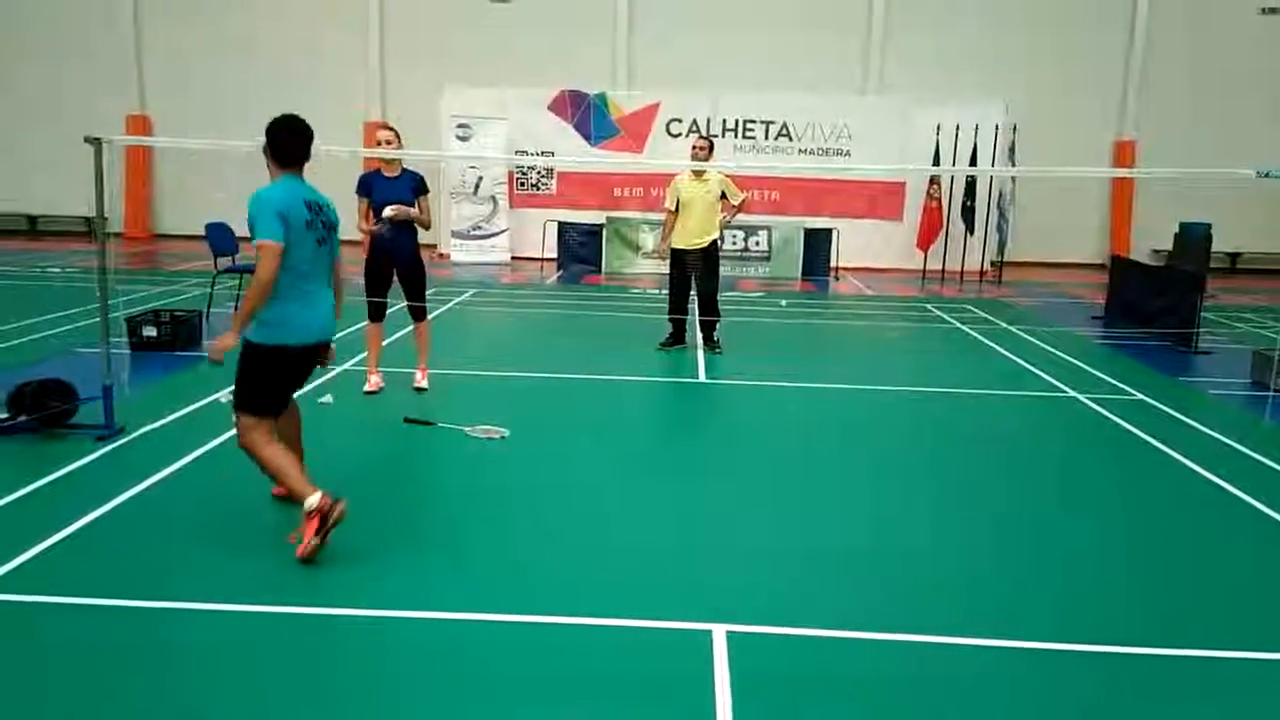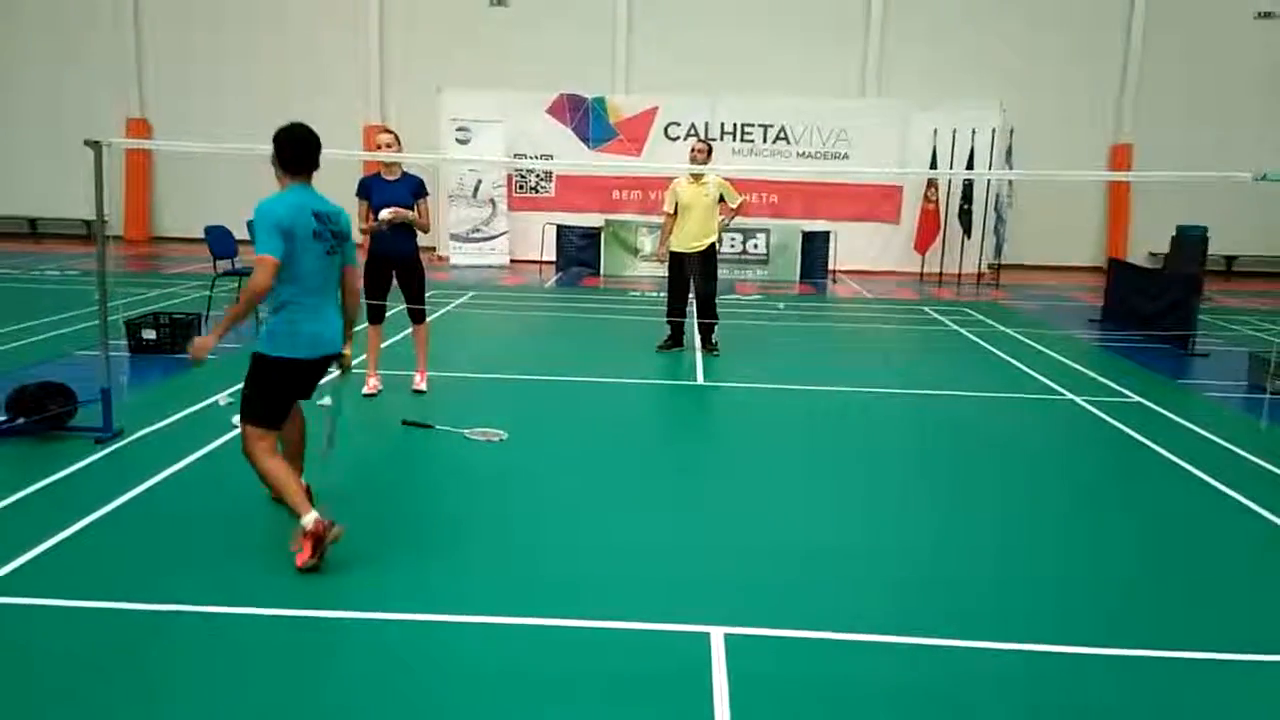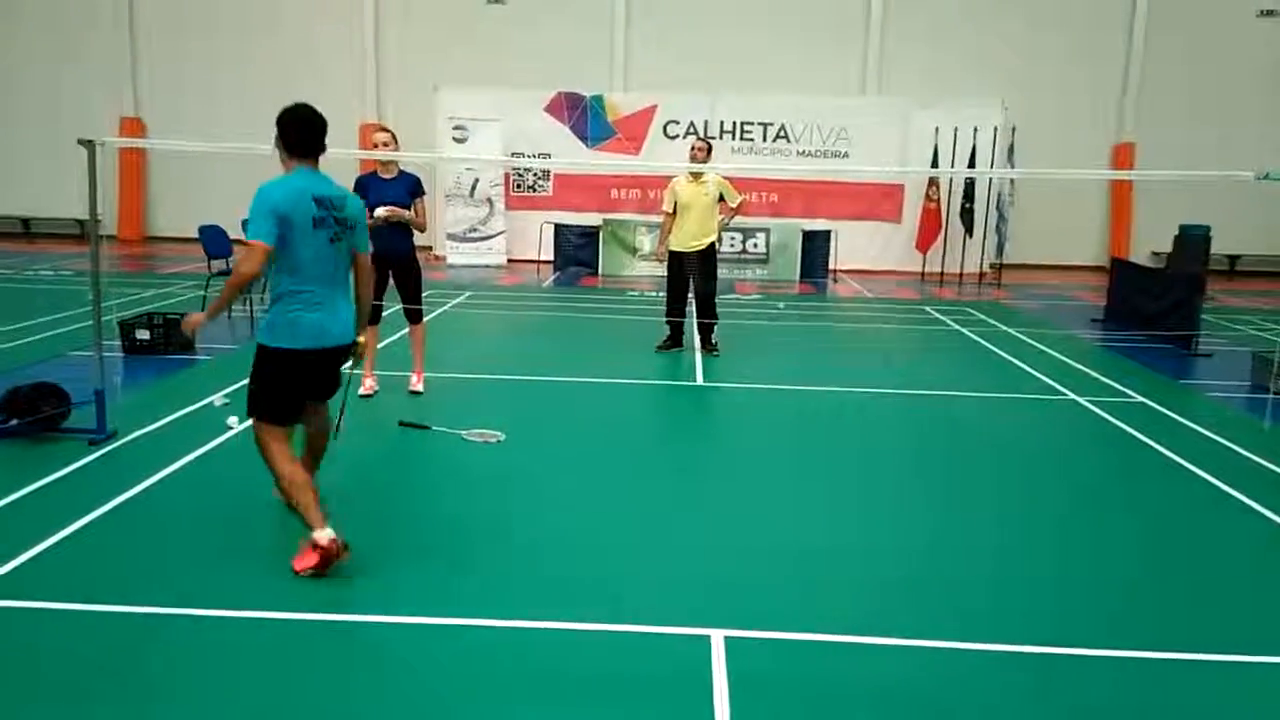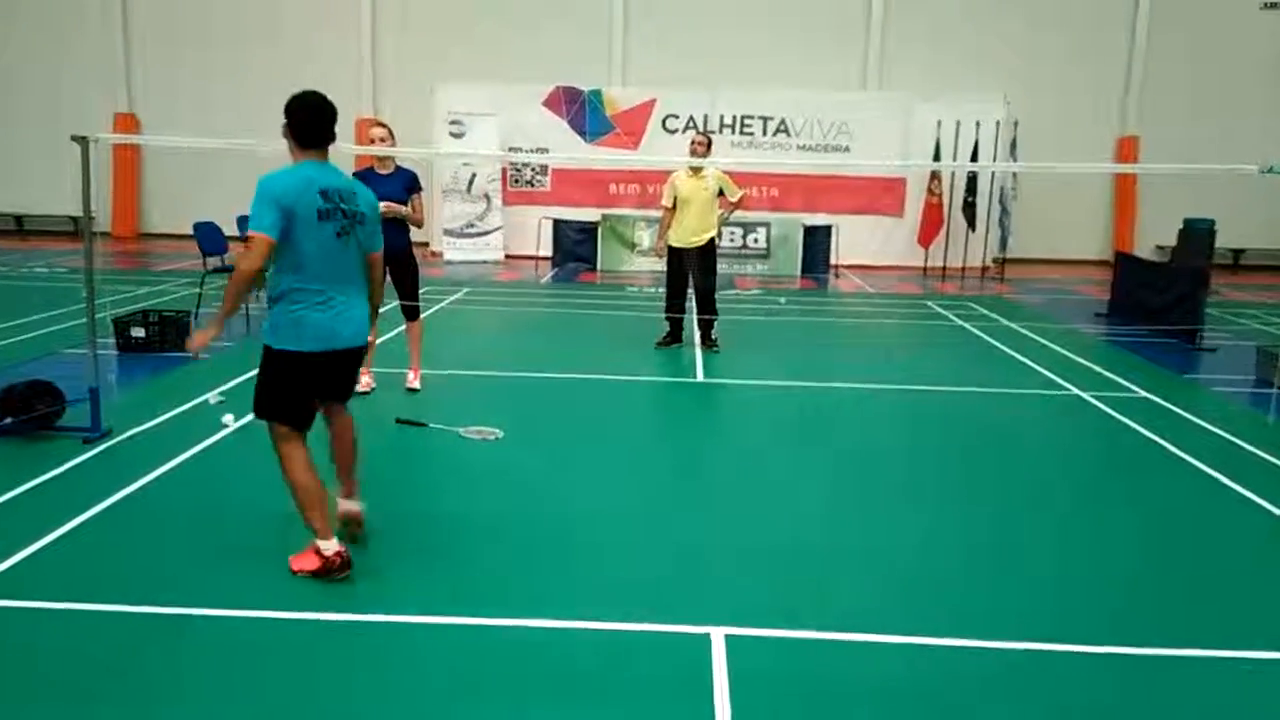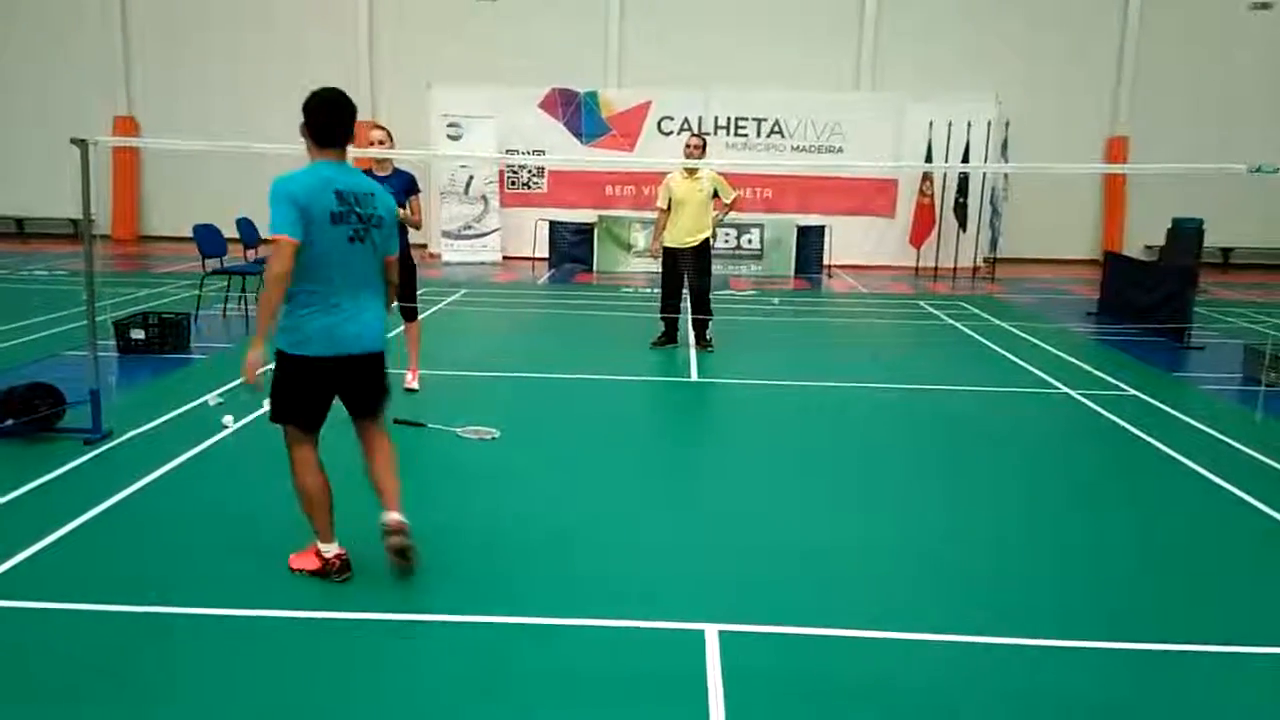
dt=0.1s
person 1, frame 1
left shoulder: (269, 199)
right shoulder: (325, 205)
left elbow: (268, 269)
left wrist: (233, 331)
left hip: (276, 331)
right hip: (316, 329)
left knee: (252, 431)
right knee: (280, 400)
left ankle: (315, 502)
right ankle: (295, 481)
person 1, frame 2
left shoulder: (275, 210)
right shoulder: (337, 216)
left elbow: (262, 283)
right elbow: (351, 288)
left wrist: (217, 333)
right wrist: (345, 343)
left hip: (285, 343)
right hip: (327, 341)
left knee: (256, 441)
right knee: (288, 406)
left ankle: (313, 522)
right ankle: (293, 487)
person 1, frame 3
left shoulder: (273, 194)
right shoulder: (349, 200)
left elbow: (250, 267)
right elbow: (365, 274)
left wrist: (208, 314)
right wrist: (360, 331)
left hip: (289, 334)
right hip: (338, 332)
left knee: (271, 436)
right knee: (314, 406)
left ankle: (323, 536)
right ankle: (304, 484)
person 1, frame 4
left shoulder: (276, 187)
right shoulder: (360, 194)
left elbow: (252, 263)
right elbow: (374, 272)
left wrist: (215, 327)
right wrist: (365, 326)
left hip: (295, 336)
right hip: (349, 334)
left knee: (288, 438)
right knee: (336, 410)
left ankle: (328, 547)
right ankle: (350, 502)
person 1, frame 5
left shoulder: (292, 187)
right shoulder: (378, 194)
left elbow: (281, 265)
left wrist: (258, 341)
left hip: (307, 341)
right hip: (365, 339)
left knee: (301, 442)
right knee: (373, 430)
left ankle: (328, 551)
right ankle: (394, 519)
person 2, frame 1
left shoulder: (415, 180)
right shoulder: (367, 180)
left elbow: (427, 223)
right elbow: (362, 221)
left wrist: (410, 214)
right wrist: (368, 229)
left hip: (409, 255)
right hip: (378, 255)
left knee: (418, 312)
right knee: (375, 314)
left ankle: (421, 370)
right ankle: (373, 373)
person 2, frame 2
left shoulder: (415, 182)
right shoulder: (367, 183)
left elbow: (426, 226)
right elbow: (361, 224)
left wrist: (408, 216)
right wrist: (370, 226)
left hip: (408, 257)
right hip: (377, 258)
left knee: (417, 314)
right knee: (374, 316)
left ankle: (420, 373)
right ankle: (372, 376)
person 2, frame 3
left shoulder: (411, 181)
right shoulder: (363, 182)
left elbow: (422, 225)
left wrist: (404, 215)
right wrist: (368, 222)
left hip: (404, 257)
right hip: (374, 257)
left knee: (414, 315)
right knee: (371, 316)
left ankle: (417, 373)
right ankle: (368, 376)
person 2, frame 4
left shoulder: (408, 177)
right shoulder: (360, 177)
left elbow: (419, 221)
left wrist: (399, 211)
left hip: (400, 252)
left knee: (411, 311)
left ankle: (414, 371)
right ankle: (365, 373)
person 2, frame 5
left shoulder: (406, 179)
left elbow: (418, 222)
left wrist: (399, 214)
left hip: (399, 254)
left knee: (409, 312)
left ankle: (413, 371)
person 3, frame 1
left shoulder: (720, 180)
right shoulder: (678, 181)
left elbow: (739, 200)
right elbow: (671, 214)
left wrist: (727, 218)
right wrist: (664, 241)
left hip: (707, 246)
right hip: (680, 246)
left knee: (708, 295)
right knee: (678, 294)
left ankle: (710, 337)
right ankle: (677, 335)
person 3, frame 2
left shoulder: (718, 184)
right shoulder: (677, 184)
left elbow: (737, 203)
right elbow: (669, 217)
left wrist: (725, 221)
right wrist: (662, 244)
left hip: (706, 249)
right hip: (679, 249)
left knee: (706, 297)
right knee: (676, 297)
left ankle: (708, 340)
right ankle: (675, 338)
person 3, frame 3
left shoulder: (718, 182)
right shoulder: (676, 183)
left elbow: (737, 202)
right elbow: (669, 216)
left wrist: (725, 221)
right wrist: (661, 244)
left hip: (705, 248)
right hip: (678, 248)
left knee: (706, 297)
right knee: (675, 297)
left ankle: (707, 340)
right ankle: (674, 338)
person 3, frame 4
left shoulder: (718, 177)
right shoulder: (675, 178)
left elbow: (737, 196)
right elbow: (668, 211)
left wrist: (725, 215)
right wrist: (661, 239)
left hip: (705, 244)
right hip: (678, 244)
left knee: (705, 292)
right knee: (675, 292)
left ankle: (707, 335)
right ankle: (674, 334)
person 3, frame 5
left shoulder: (712, 178)
right shoulder: (670, 179)
left elbow: (732, 198)
right elbow: (663, 212)
left wrist: (720, 217)
right wrist: (656, 240)
left hip: (700, 245)
right hip: (673, 245)
left knee: (700, 293)
right knee: (670, 293)
left ankle: (702, 335)
right ankle: (669, 334)
